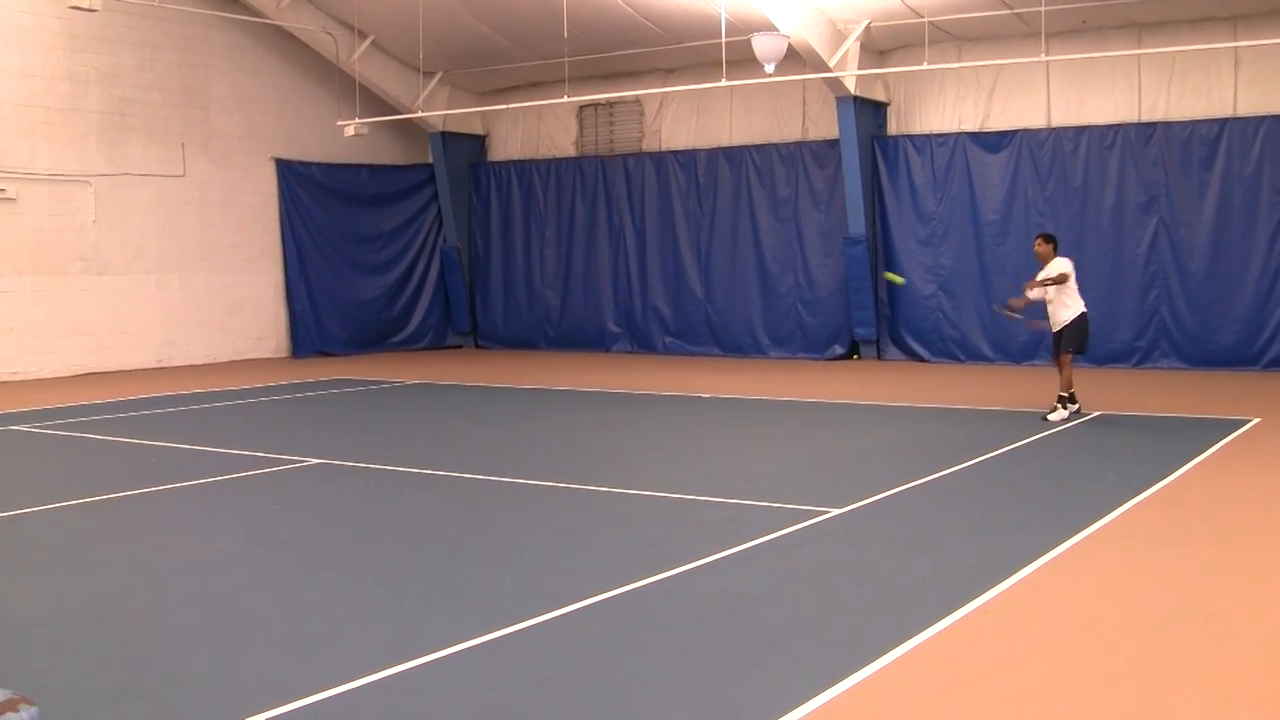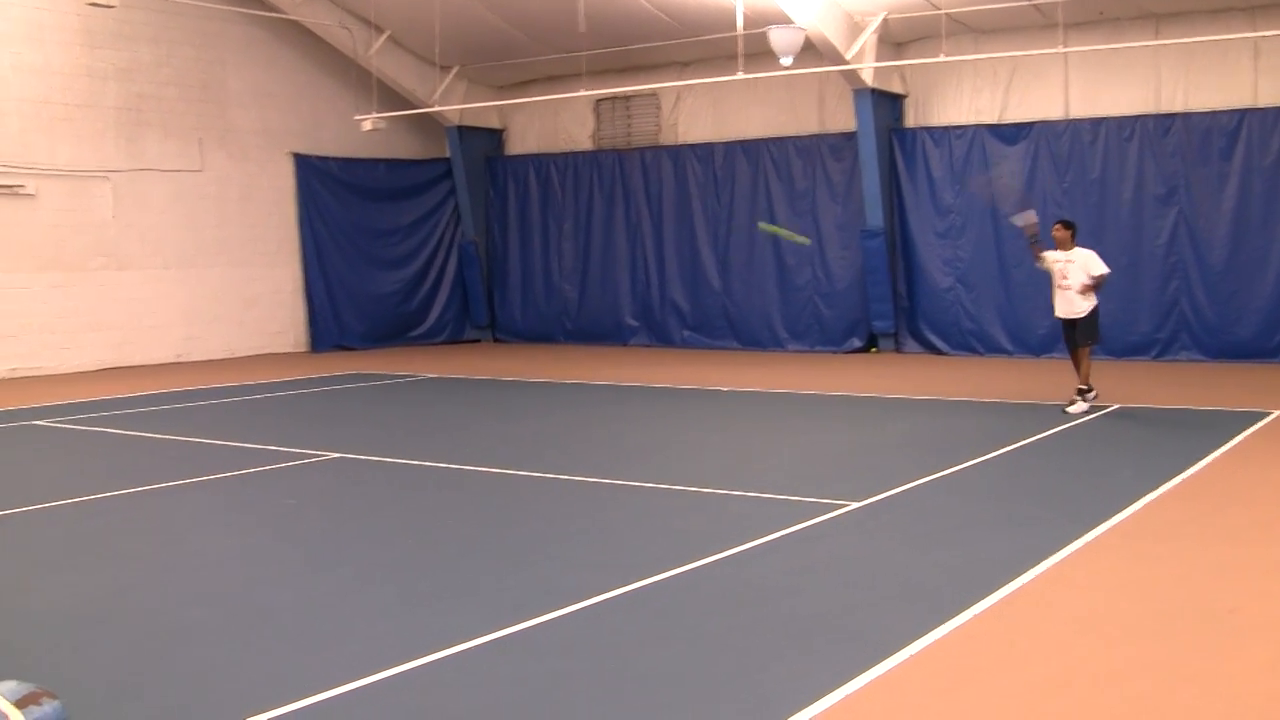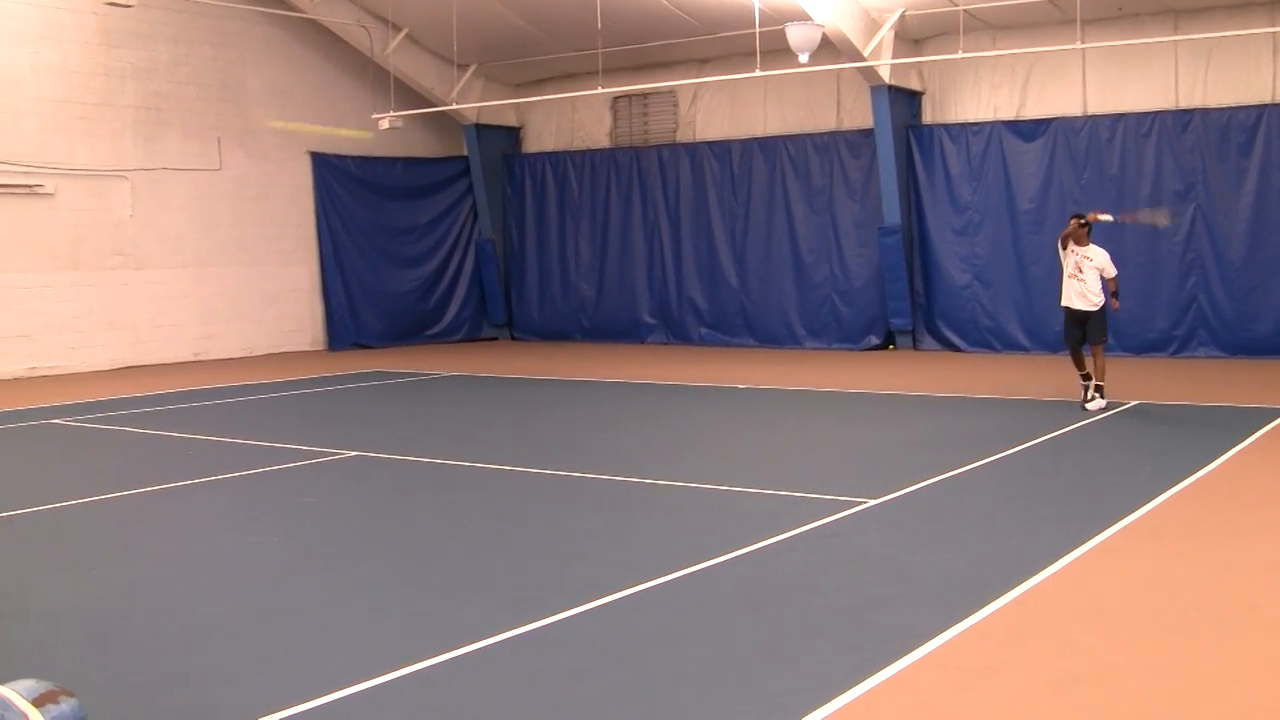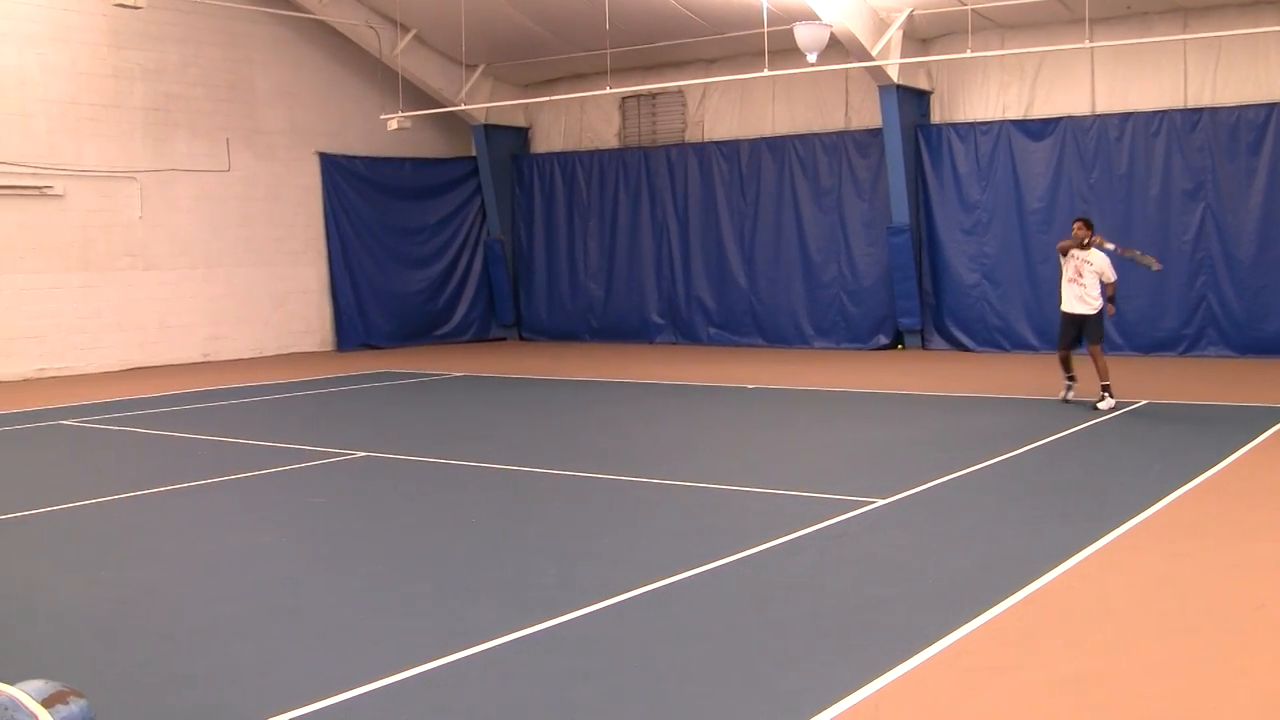
dt=0.2s
person 1, frame 1
left shoulder: (1063, 263)
right shoulder: (1043, 274)
left elbow: (1064, 277)
right elbow: (1032, 296)
left wrist: (1041, 283)
right wrist: (1019, 303)
left hip: (1074, 320)
right hip: (1059, 324)
left knee: (1065, 361)
right knee: (1060, 363)
left ankle: (1062, 406)
right ankle: (1072, 400)
person 1, frame 2
left shoulder: (1087, 255)
right shoulder: (1052, 257)
left elbow: (1102, 276)
right elbow: (1037, 255)
left wrist: (1091, 286)
right wrist: (1032, 237)
left hip: (1085, 311)
right hip: (1065, 314)
left knee: (1083, 352)
right knee: (1074, 354)
left ankle: (1082, 398)
right ankle: (1088, 389)
person 1, frame 3
left shoulder: (1100, 254)
right shoulder: (1066, 247)
left elbow: (1111, 277)
right elbow: (1065, 235)
left wrist: (1114, 297)
right wrist: (1086, 221)
left hip: (1094, 308)
right hip: (1071, 308)
left knee: (1096, 349)
right knee: (1074, 349)
left ankle: (1099, 394)
right ankle: (1087, 379)
person 1, frame 4
left shoulder: (1100, 256)
right shoulder: (1068, 251)
left elbow: (1110, 282)
right elbow: (1060, 247)
left wrist: (1110, 302)
right wrist: (1086, 242)
left hip: (1092, 311)
right hip: (1069, 310)
left knee: (1095, 350)
right knee: (1063, 352)
left ankle: (1107, 394)
right ankle: (1070, 382)
